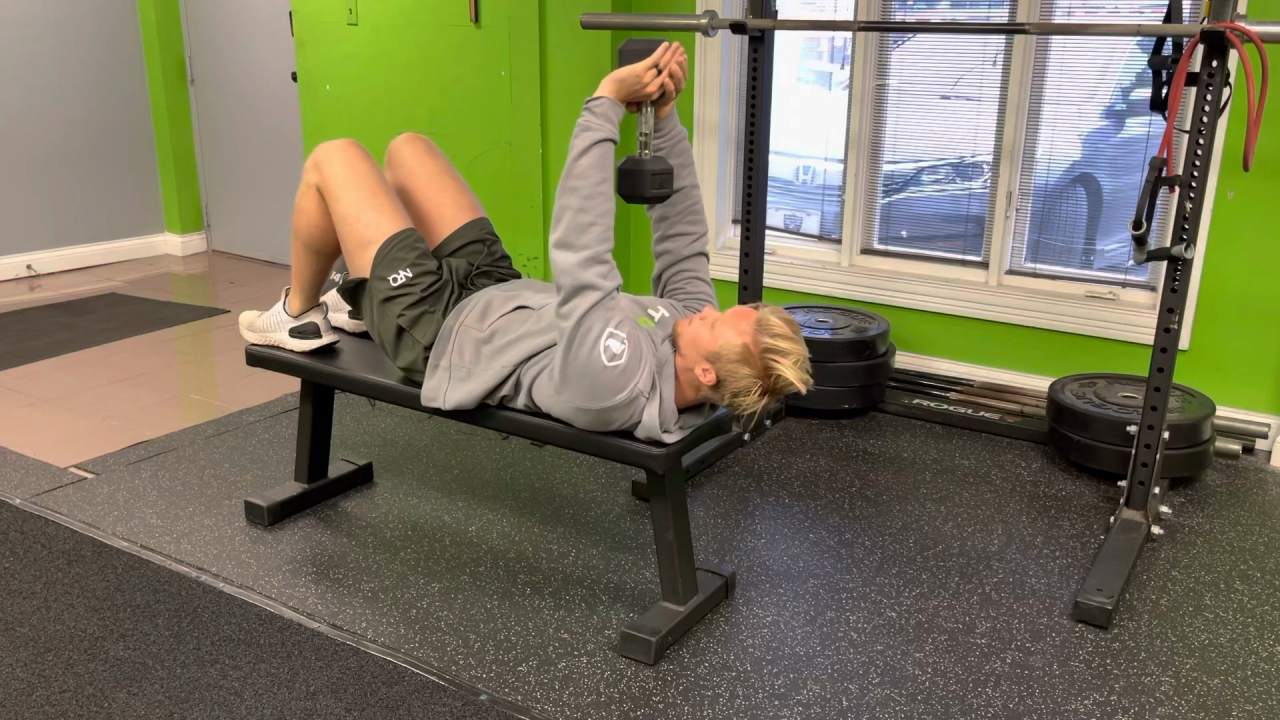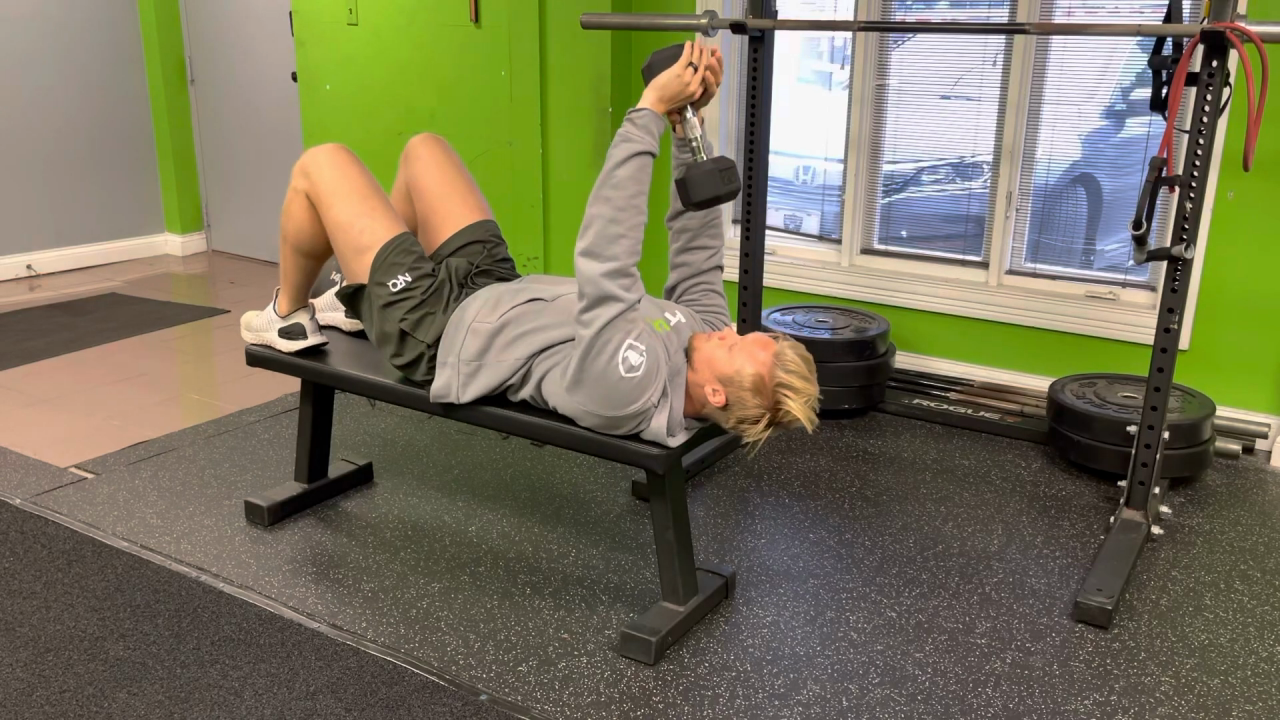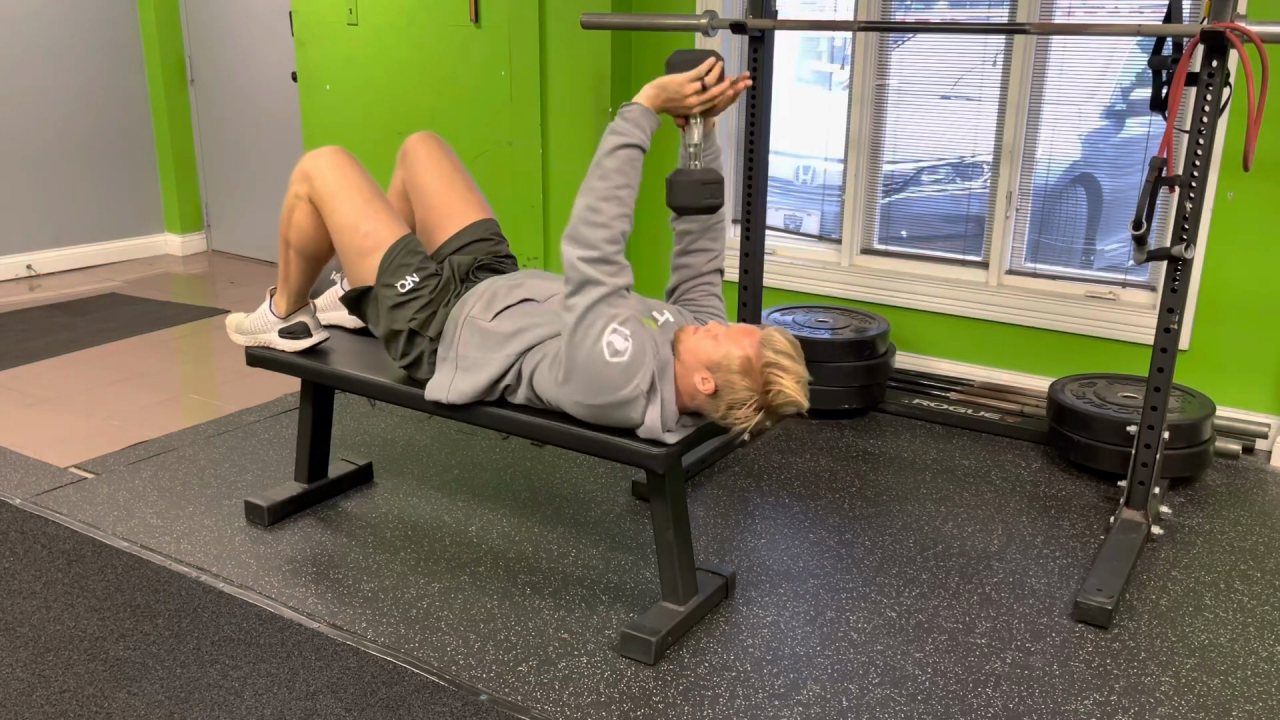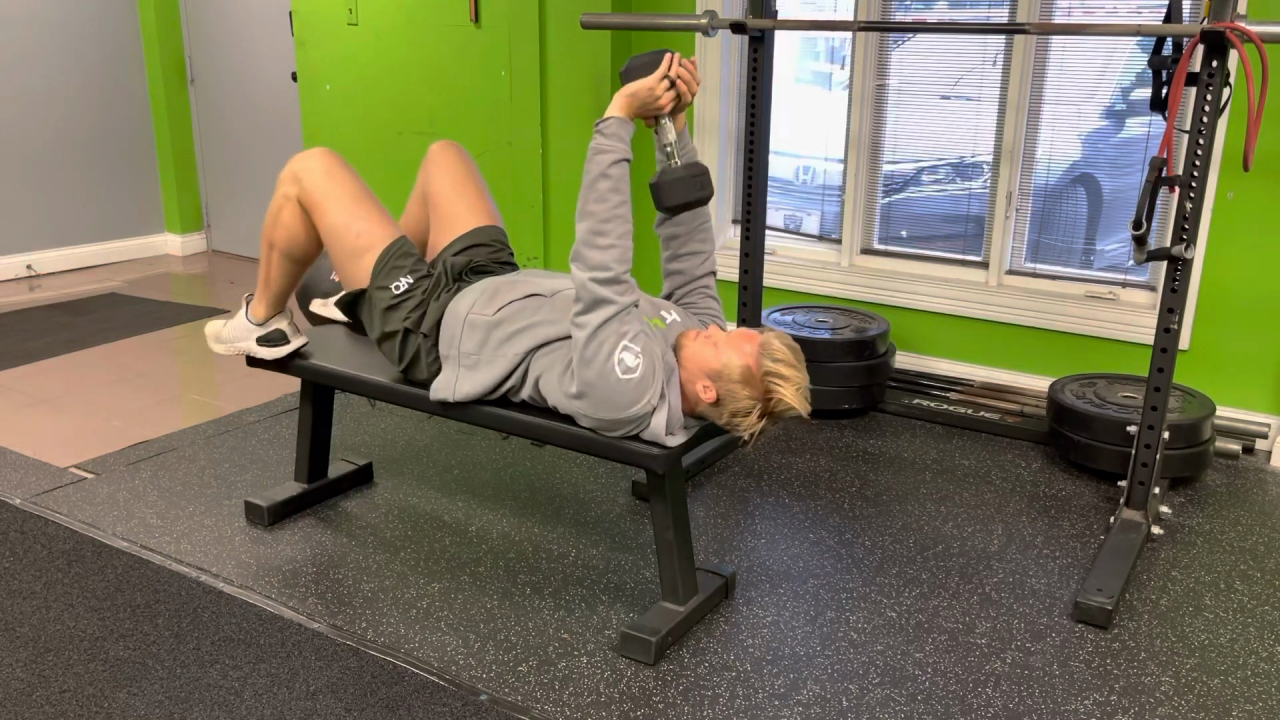
dt=0.7s
person 1, frame 1
left shoulder: (618, 386)
right shoulder: (699, 342)
left elbow: (578, 253)
right elbow: (683, 239)
left wrist: (606, 101)
right wrist: (663, 112)
left hip: (437, 331)
right hip: (496, 294)
left knee: (332, 159)
right knee: (407, 149)
left ankle: (298, 316)
right ankle: (358, 302)
person 1, frame 2
left shoulder: (630, 391)
right shoulder: (705, 338)
left elbow: (605, 262)
right elbow: (699, 244)
left wrist: (652, 110)
right wrist: (688, 120)
left hip: (435, 330)
right hip: (493, 291)
left knee: (320, 164)
right knee: (423, 147)
left ankle: (288, 317)
right ankle: (358, 303)
person 1, frame 3
left shoulder: (616, 382)
right shoulder: (704, 339)
left elbow: (591, 251)
right elbow: (701, 248)
left wrist: (647, 105)
right wrist: (702, 127)
left hip: (439, 325)
right hip: (495, 284)
left knee: (320, 167)
right knee: (420, 146)
left ankle: (286, 315)
right ankle: (360, 297)
person 1, frame 4
left shoulder: (626, 392)
right shoulder: (703, 343)
left elbow: (600, 271)
right elbow: (690, 253)
left wrist: (621, 116)
right wrist: (675, 125)
left hip: (431, 325)
right hip: (490, 287)
left knee: (308, 170)
right knee: (443, 153)
left ankle: (263, 322)
right ankle: (364, 300)
